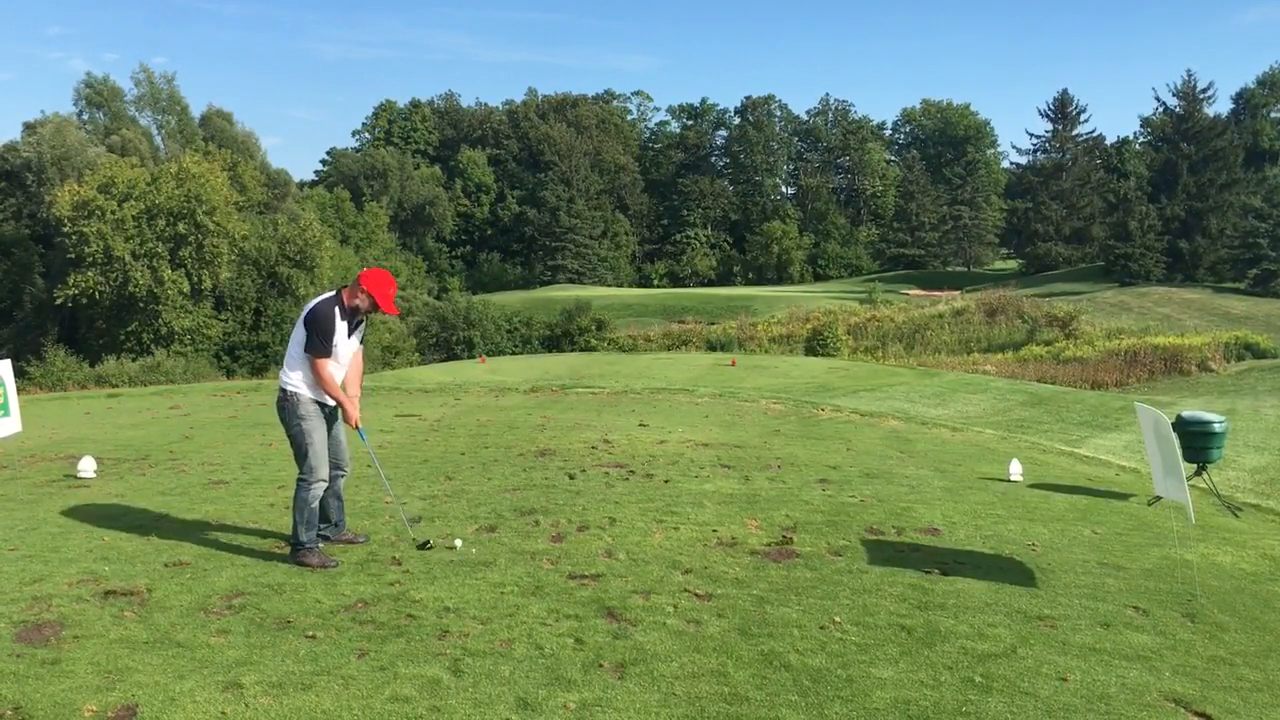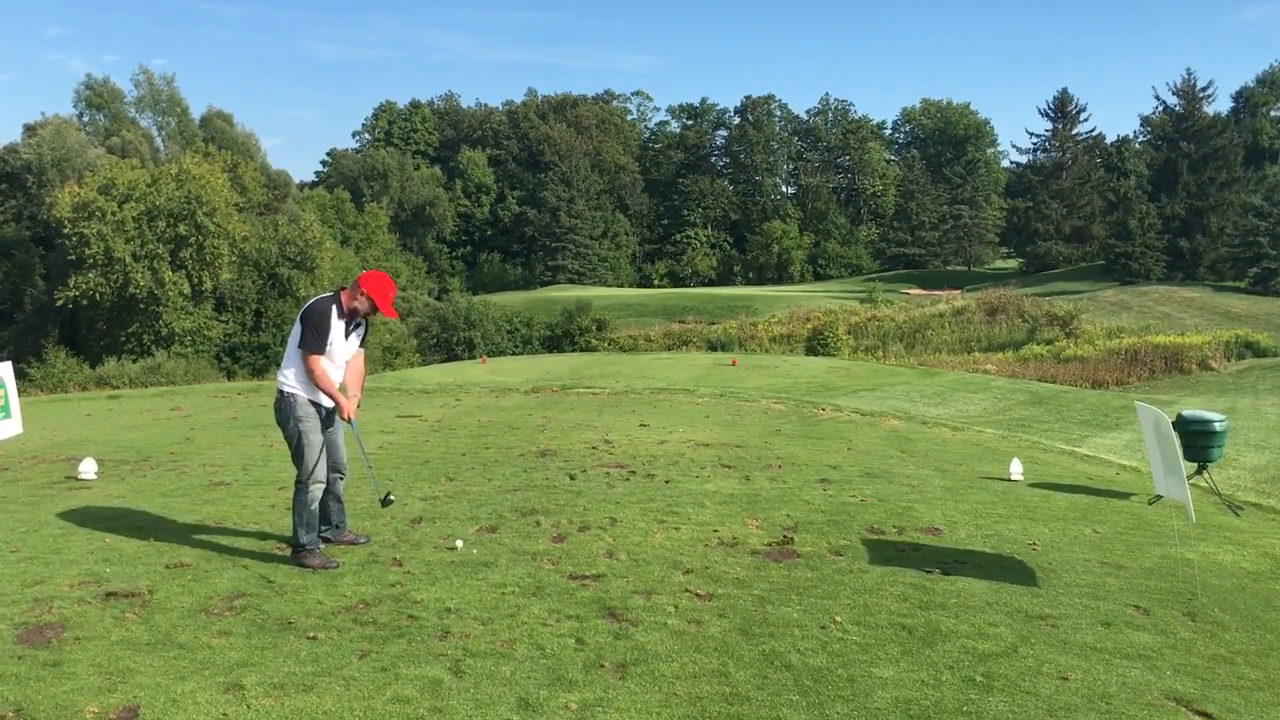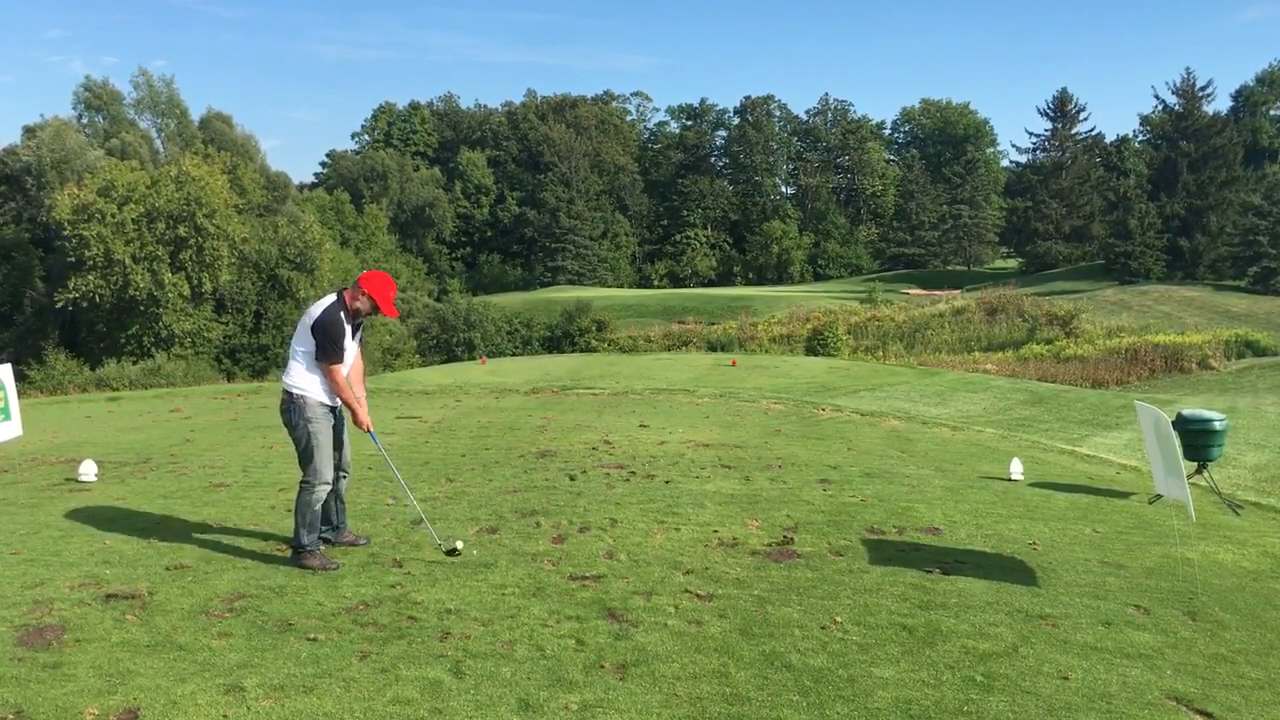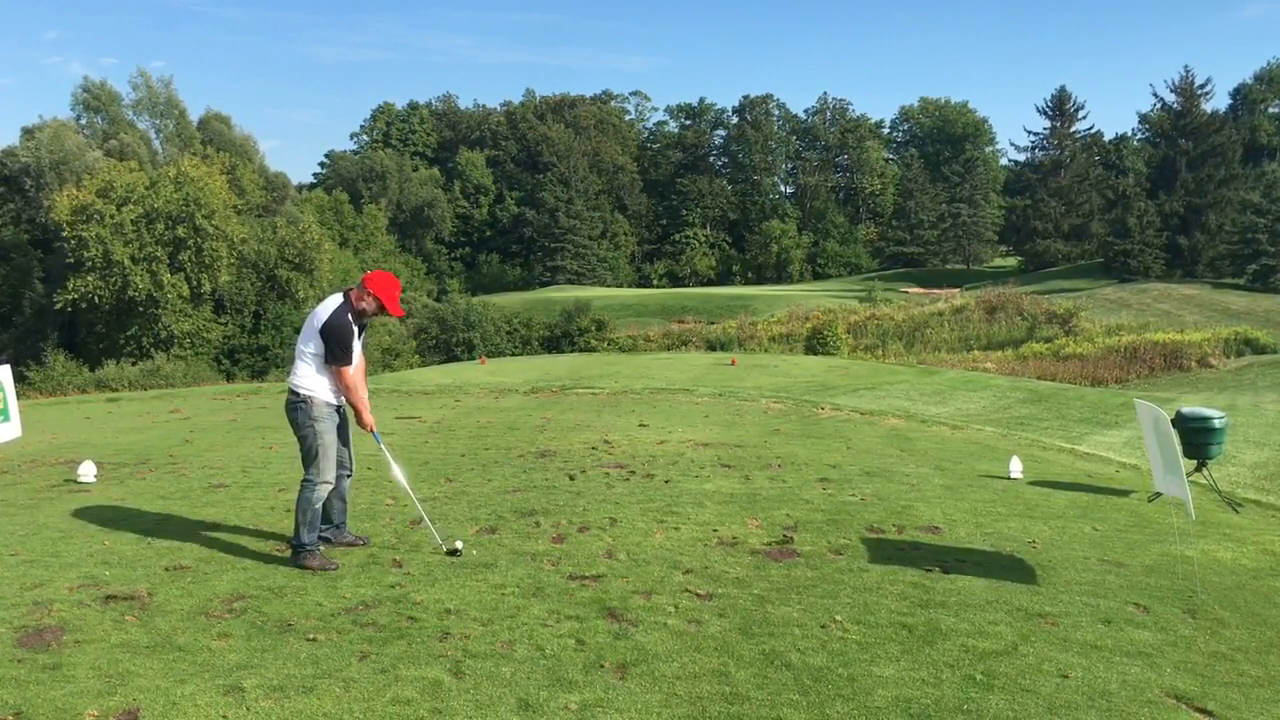
dt=0.4s
person 1, frame 1
left shoulder: (357, 315)
right shoulder: (324, 313)
left elbow: (354, 358)
right elbow: (320, 370)
left wrist: (353, 399)
right wrist: (345, 405)
left hip: (325, 401)
right hip: (301, 400)
left knee: (337, 467)
right knee: (315, 474)
left ankle: (331, 528)
right ankle: (303, 547)
person 1, frame 2
left shoulder: (359, 320)
right shoulder: (320, 311)
left elbow: (355, 361)
right elbow: (312, 366)
left wrist: (353, 397)
right wrist: (340, 399)
left hip: (326, 404)
right hip: (298, 401)
left knee: (336, 470)
right knee: (313, 477)
left ankle: (332, 530)
right ankle: (304, 548)
person 1, frame 3
left shoulder: (354, 315)
right shoulder: (330, 318)
left elbow: (354, 358)
right elbow: (335, 375)
left wrist: (361, 399)
right wrist: (356, 410)
left hip: (329, 402)
right hip: (306, 403)
left knee: (339, 469)
right knee: (319, 477)
left ankle: (332, 531)
right ankle: (304, 549)
person 1, frame 4
left shoulder: (354, 312)
right shoulder: (338, 321)
left elbow: (357, 358)
right elbow: (344, 377)
left wrist: (364, 399)
right wrist: (362, 412)
left hip: (331, 402)
right hip: (311, 402)
left knee: (341, 469)
right knee: (321, 476)
left ankle: (332, 530)
right ankle: (304, 549)
